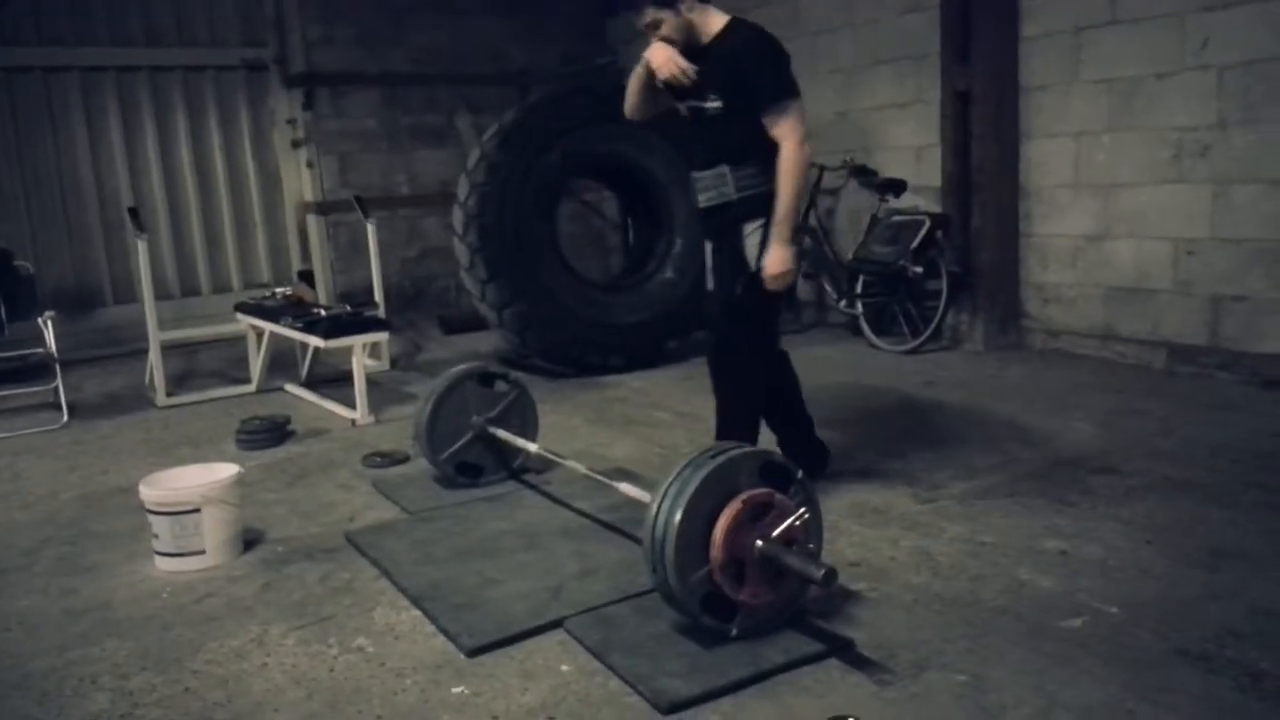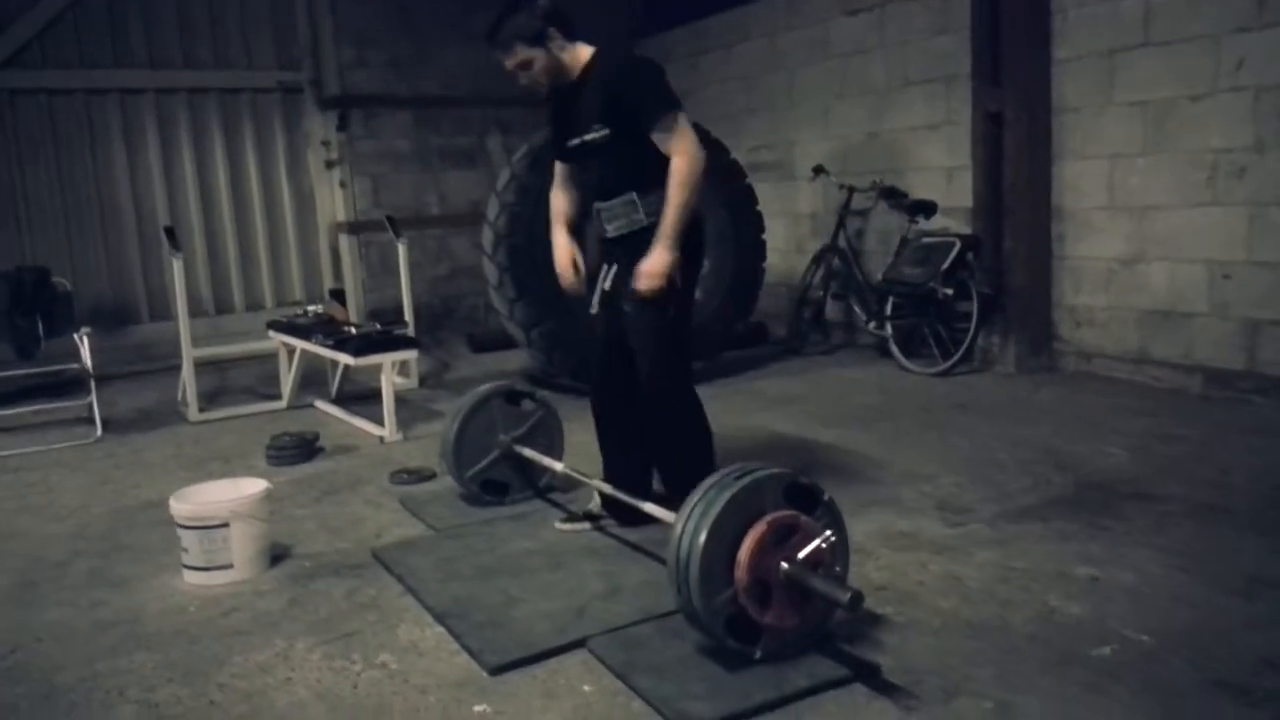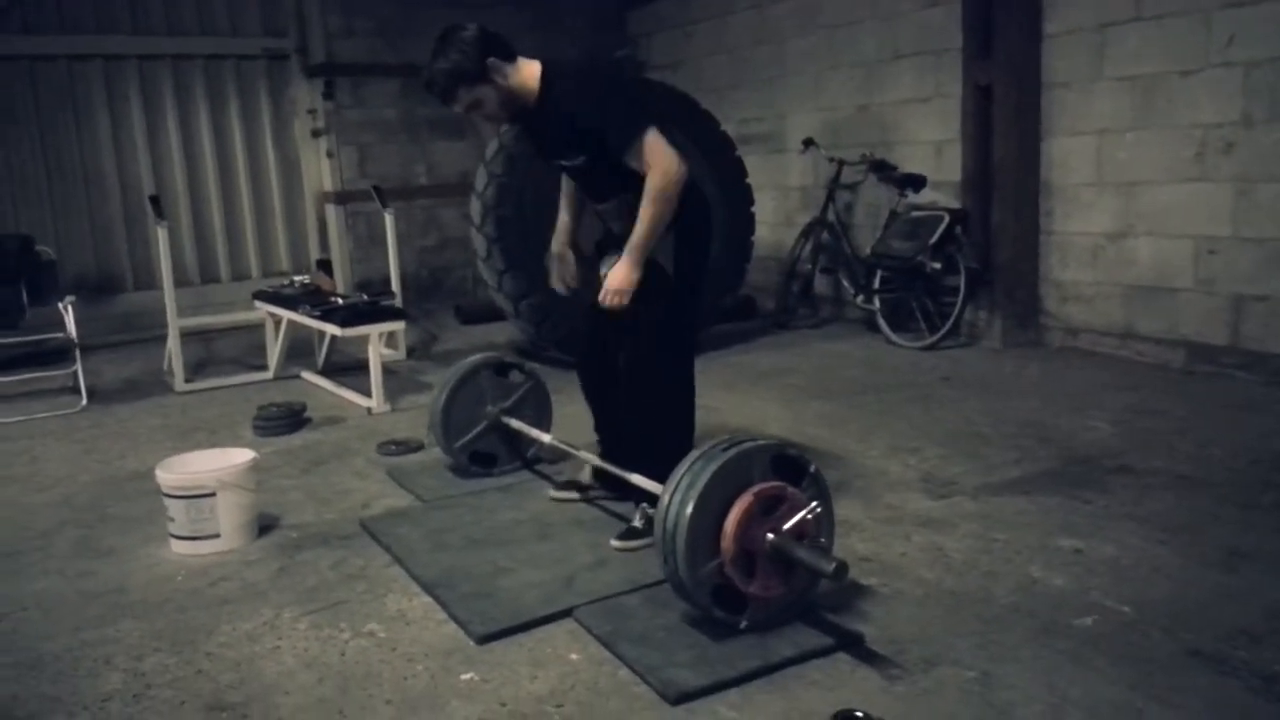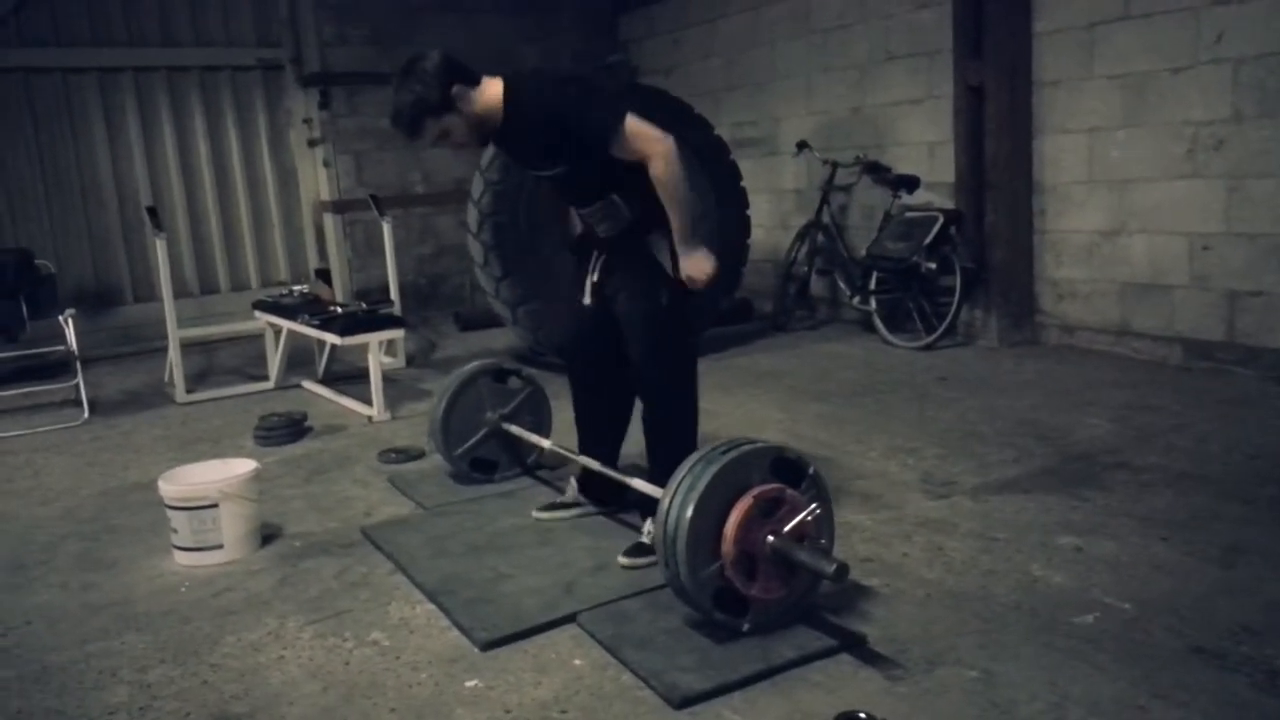
dt=1s
person 1, frame 1
left shoulder: (750, 49)
right shoulder: (687, 56)
left elbow: (795, 144)
right elbow: (636, 111)
left wrist: (782, 239)
right wrist: (649, 60)
left hip: (756, 223)
right hip: (723, 222)
left knee: (733, 350)
right knee: (756, 347)
right ankle: (804, 457)
person 1, frame 2
left shoulder: (625, 74)
right shoulder: (562, 101)
left elbow: (689, 156)
right elbow: (566, 184)
left wrist: (665, 248)
right wrist: (559, 233)
left hip: (656, 248)
right hip: (613, 252)
left knee: (661, 379)
right knee: (609, 379)
right ankle: (624, 498)
person 1, frame 3
left shoulder: (581, 92)
right shoulder: (530, 112)
left elbow: (667, 169)
left wrist: (633, 263)
right wrist: (560, 240)
left hip: (665, 233)
right hip: (621, 231)
left knee: (650, 363)
right knee: (597, 354)
left ankle: (663, 499)
right ankle: (616, 468)
person 1, frame 4
left shoulder: (547, 100)
right shoulder: (503, 123)
left elbow: (659, 148)
left wrist: (689, 246)
right wrist: (585, 253)
left hip: (650, 234)
right hip: (606, 242)
left knee: (656, 368)
right knee: (586, 355)
right ankle: (598, 487)
